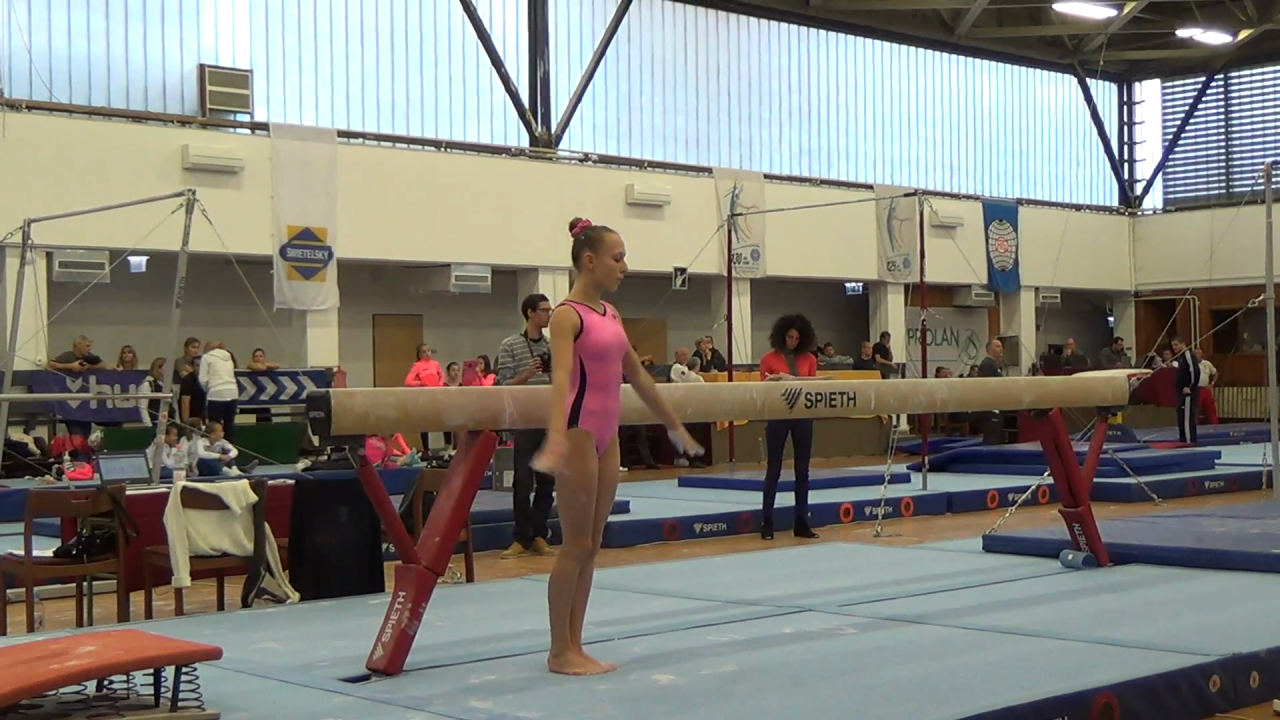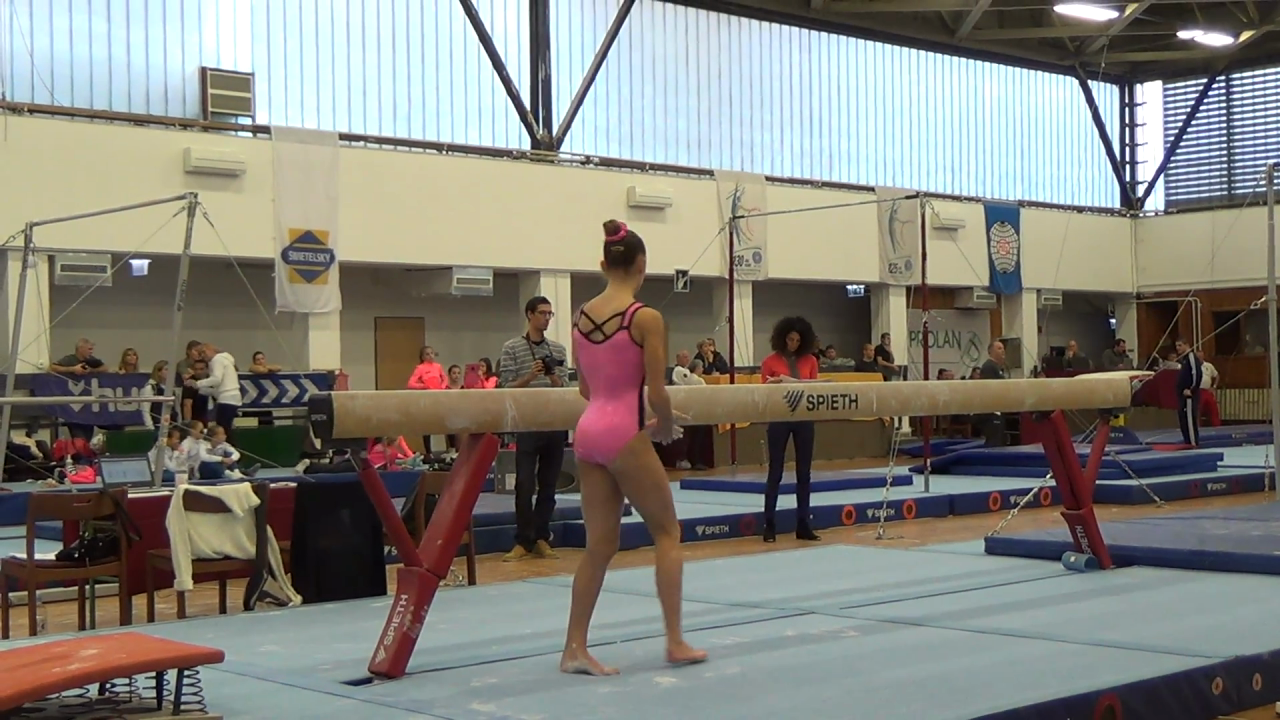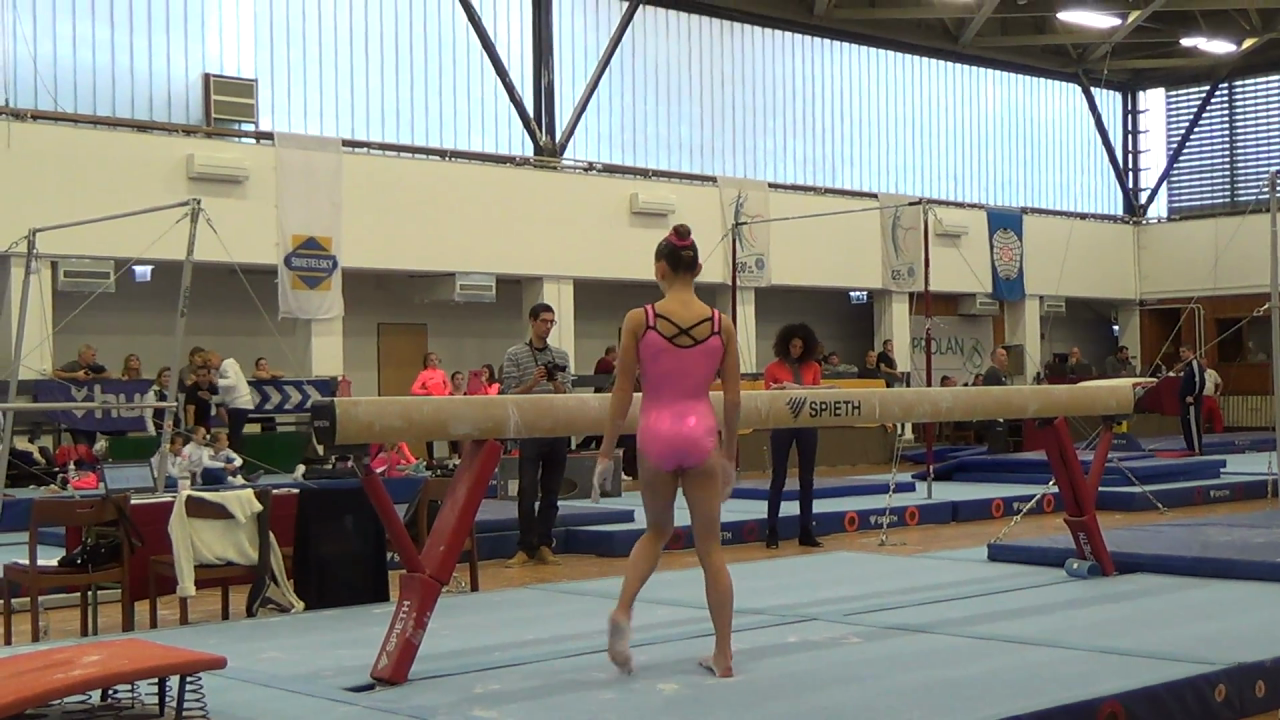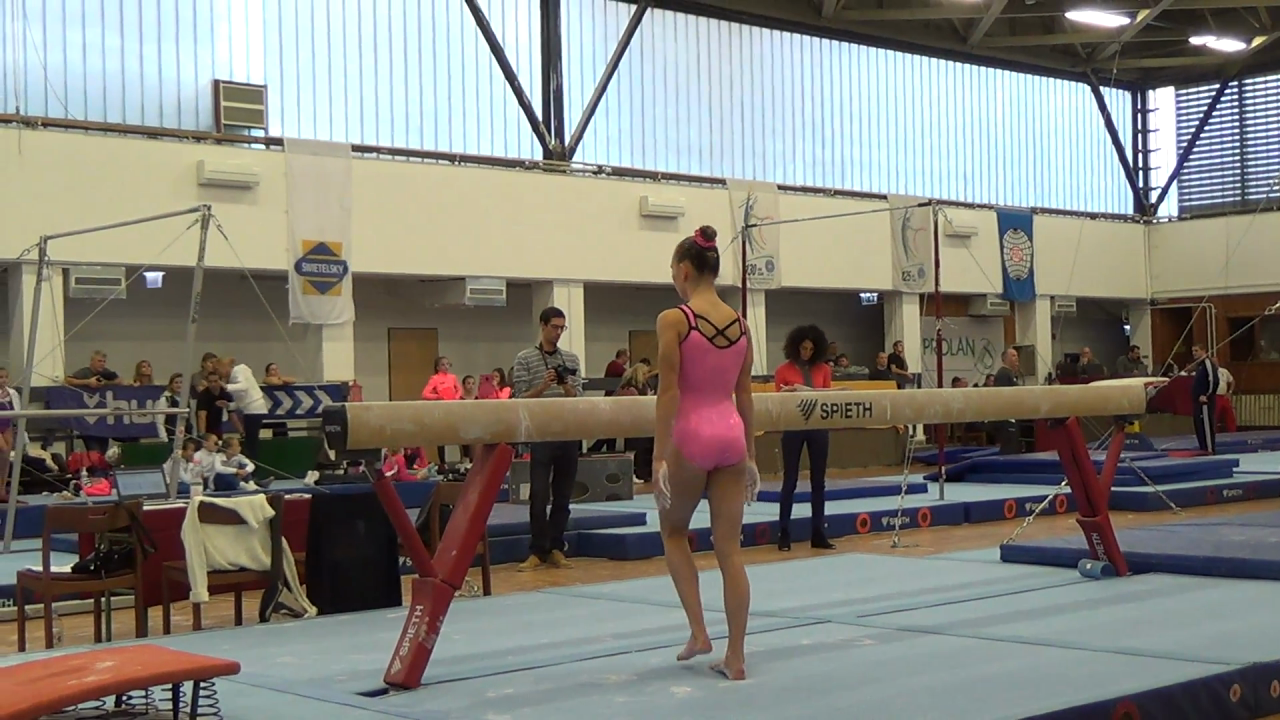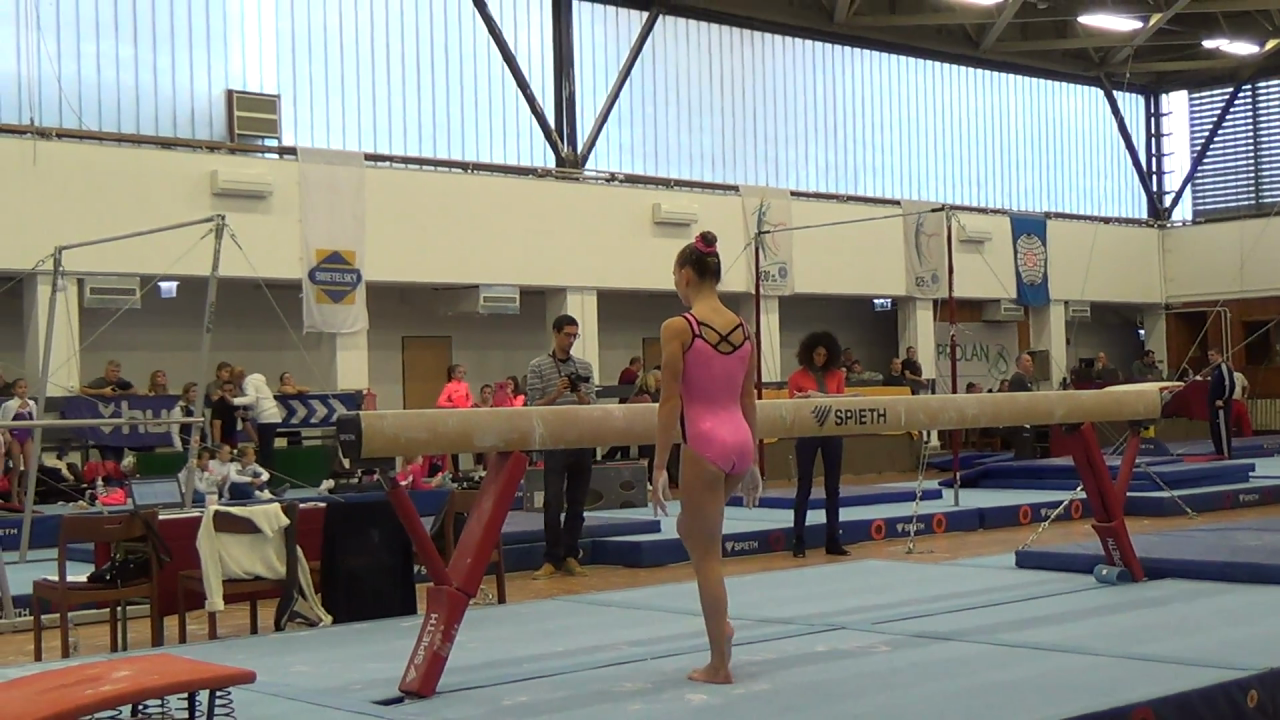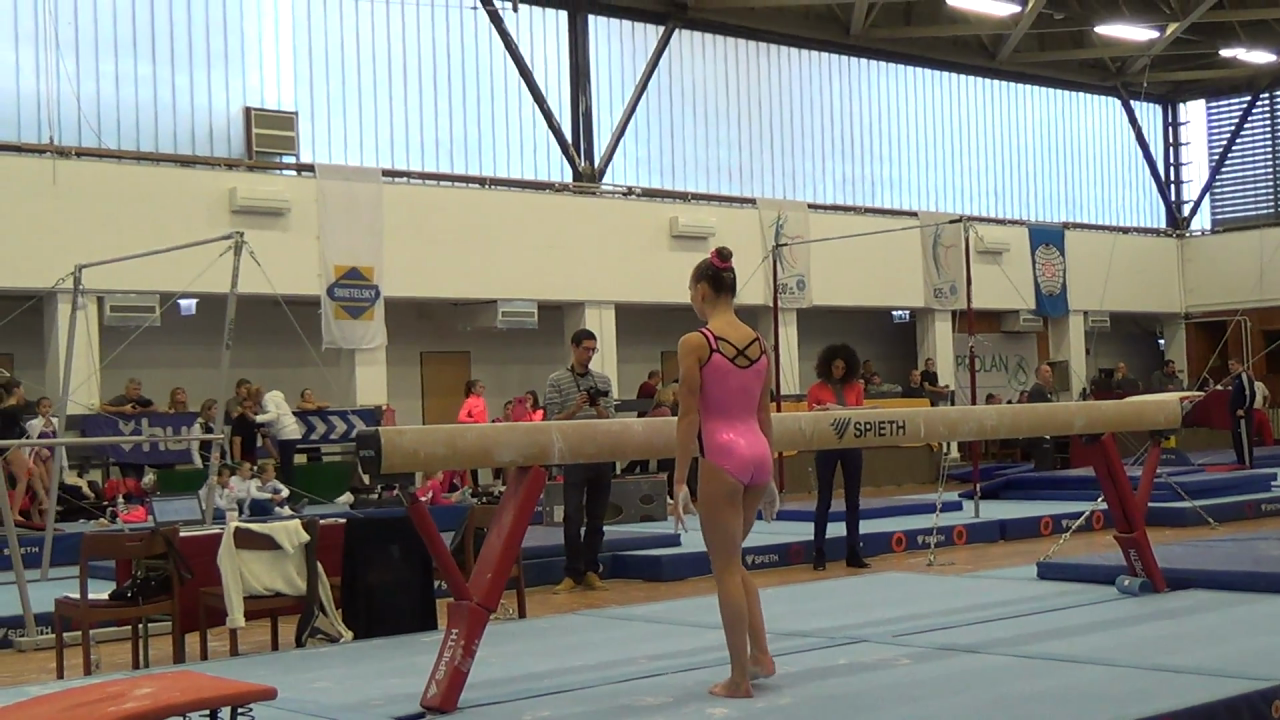
dt=0.4s
person 1, frame 1
left shoulder: (606, 313)
right shoulder: (567, 314)
left elbow: (636, 375)
right elbow: (560, 380)
left wrist: (674, 426)
right wrist: (554, 441)
left hip: (603, 435)
right hip: (578, 433)
left knee: (589, 545)
right knee: (576, 544)
left ankle: (572, 645)
right ankle: (561, 649)
person 1, frame 2
left shoulder: (581, 315)
right shoulder: (646, 318)
right elbow: (657, 391)
right wrist: (664, 423)
left hip: (589, 432)
right hip: (624, 436)
left knee: (600, 545)
right knee: (667, 532)
left ankle: (575, 647)
right ankle: (675, 641)
person 1, frame 3
left shoulder: (638, 319)
right shoulder: (721, 324)
left elbow: (622, 392)
right elbow: (733, 397)
left wrist: (606, 452)
right wrist: (729, 454)
left hip: (656, 435)
right hip: (701, 435)
left knee: (655, 532)
right knee: (710, 548)
left ankle: (623, 611)
right ankle: (722, 654)
person 1, frame 4
left shoulder: (674, 319)
right shoulder: (740, 324)
left elbow: (669, 392)
right elbow: (744, 396)
left wrist: (659, 457)
right wrist: (750, 456)
left hip: (692, 437)
right hip: (731, 437)
left knee: (673, 531)
right knee: (729, 550)
left ankle: (699, 630)
right ankle: (735, 656)
person 1, frame 5
left shoulder: (677, 328)
right shoulder: (743, 328)
left elbow: (670, 402)
right elbow: (748, 399)
left wrist: (659, 466)
right wrist: (753, 459)
left hip: (703, 443)
right hip: (739, 439)
left knee: (706, 555)
right knee: (691, 529)
left ankle: (719, 664)
right ankle: (720, 620)
person 1, frame 6
left shoulder: (695, 343)
right shoulder: (758, 342)
left elbow: (689, 417)
right elbow: (764, 413)
left wrist: (679, 480)
right wrist: (769, 475)
left hip: (721, 457)
right hip: (756, 453)
left knee: (726, 568)
right knee: (731, 560)
left ankle: (739, 678)
right ankle: (760, 654)
person 2, frame 1
right shoulder: (510, 345)
right elbow: (503, 385)
left wrist: (552, 375)
right wrist: (527, 374)
left knee: (546, 482)
right knee: (523, 483)
left ankle: (539, 536)
right ankle: (521, 538)
person 2, frame 2
left shoulder: (558, 349)
right shoulder: (512, 348)
left elbow: (565, 389)
right elbow: (506, 388)
left wrist: (554, 378)
right wrist: (529, 377)
left knee: (548, 485)
right knee: (524, 486)
left ankle: (541, 539)
right ankle: (524, 541)
person 2, frame 3
left shoulder: (561, 356)
right shoulder: (515, 355)
left elbow: (568, 395)
right elbow: (509, 394)
left wrist: (557, 384)
right wrist: (532, 383)
left knee: (551, 492)
right knee: (527, 492)
left ankle: (544, 545)
right ankle: (526, 547)
person 2, frame 4
left shoulder: (572, 358)
right shoulder: (525, 358)
left elbow: (579, 399)
right elbow: (520, 398)
left wrist: (567, 388)
right wrist: (543, 387)
left knee: (563, 496)
right knee: (539, 496)
left ankle: (556, 548)
right ankle: (538, 551)
person 2, frame 5
left shoulder: (585, 366)
right shoulder: (538, 366)
left elbow: (592, 406)
right elbow: (533, 406)
left wrist: (581, 395)
right wrist: (556, 394)
left knee: (577, 503)
right knee: (553, 503)
left ankle: (571, 556)
right ankle: (553, 558)
person 2, frame 6
left shoulder: (603, 380)
right shoulder: (556, 381)
left elbow: (611, 420)
right elbow: (552, 420)
left wrist: (600, 409)
right wrist: (574, 409)
left knee: (596, 517)
right knee: (573, 518)
left ankle: (591, 570)
right ankle: (573, 573)
person 3, frame 1
left shoulder: (809, 359)
right shoulder: (769, 359)
right wrist: (772, 381)
left hip: (803, 416)
right hip: (778, 416)
left knee: (802, 470)
right knee: (773, 469)
left ankle: (801, 522)
right ankle: (767, 523)
person 3, frame 2
left shoulder: (810, 360)
right shoulder: (770, 362)
right wrist: (773, 384)
left hip: (804, 418)
right hip: (779, 418)
left knee: (804, 472)
right knee: (775, 472)
left ankle: (803, 525)
right ankle: (769, 525)
person 3, frame 3
left shoulder: (813, 367)
right shoulder: (773, 369)
right wrist: (776, 390)
left hip: (807, 425)
right hip: (782, 425)
left knee: (807, 479)
right knee: (778, 479)
left ankle: (806, 531)
right ankle: (772, 532)
person 3, frame 4
left shoulder: (823, 369)
right shoulder: (784, 370)
right wrist: (787, 393)
left hip: (818, 427)
right hip: (793, 427)
left knee: (818, 481)
right knee: (790, 481)
left ankle: (818, 534)
right ankle: (784, 534)
person 3, frame 5
left shoulder: (837, 375)
right shoulder: (797, 377)
right wrist: (802, 399)
left hip: (832, 433)
right hip: (807, 434)
left knee: (833, 487)
right knee: (804, 487)
left ankle: (833, 540)
right ankle: (798, 541)
person 3, frame 6
left shoulder: (855, 388)
right shoulder: (816, 390)
right wrist: (821, 411)
left hip: (851, 446)
right hip: (827, 447)
left knee: (853, 500)
right knee: (824, 500)
left ankle: (853, 553)
right ankle: (819, 554)
